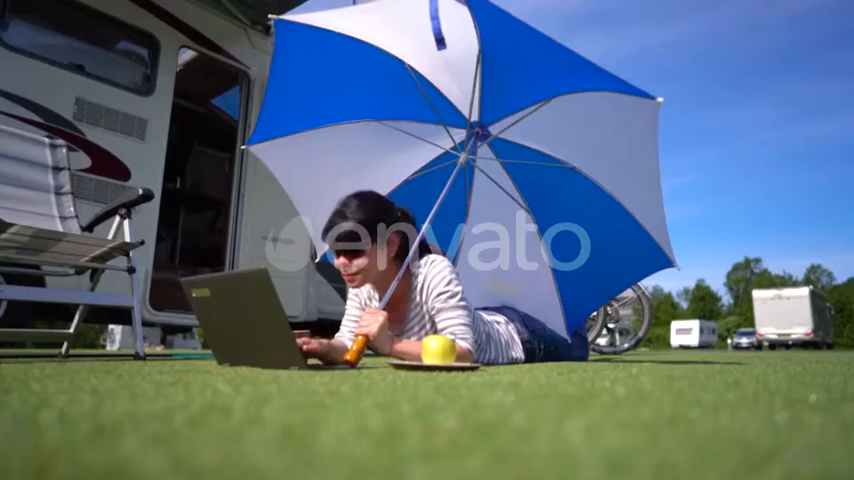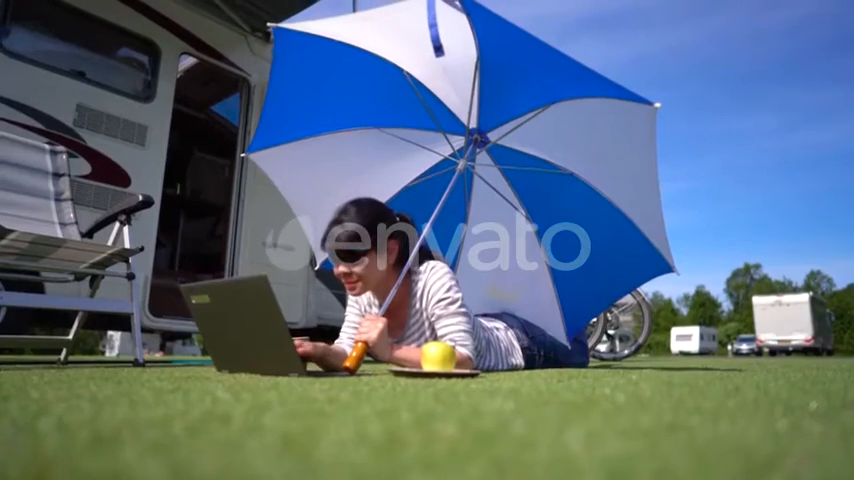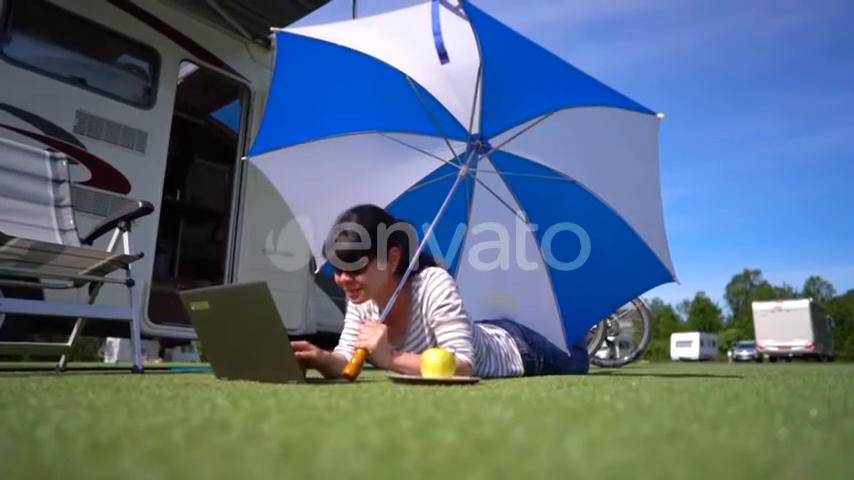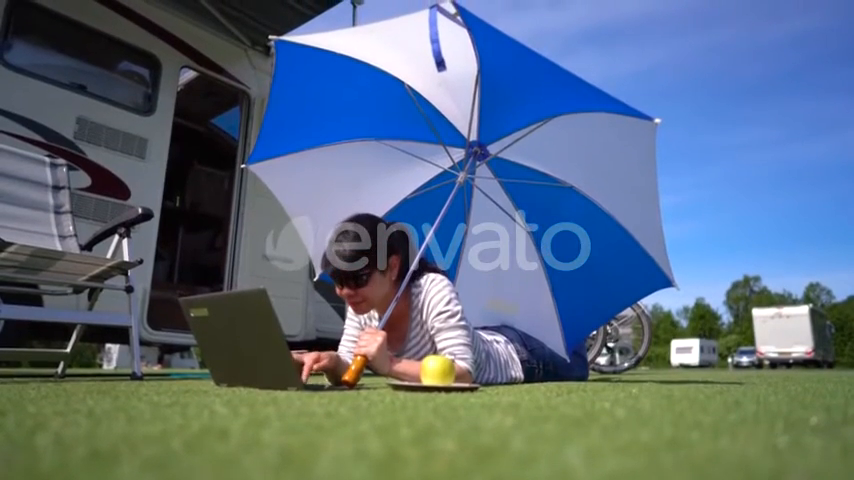
dt=0.5s
person 1, frame 1
left shoulder: (434, 272)
right shoulder: (361, 287)
left elbow: (464, 353)
right elbow: (346, 347)
left wrist: (391, 345)
right wrist: (325, 349)
left hip: (515, 338)
person 1, frame 2
left shoulder: (434, 278)
right shoulder: (361, 293)
left elbow: (463, 359)
right elbow: (345, 355)
left wrist: (391, 352)
right wrist: (321, 352)
left hip: (516, 344)
person 1, frame 3
left shoulder: (434, 284)
right shoulder: (361, 300)
left elbow: (463, 366)
right elbow: (345, 361)
left wrist: (391, 359)
right wrist: (323, 360)
left hip: (514, 350)
person 1, frame 4
left shoulder: (434, 290)
right shoulder: (361, 307)
left elbow: (463, 373)
right elbow: (347, 373)
left wrist: (390, 365)
right wrist: (332, 363)
left hip: (515, 356)
